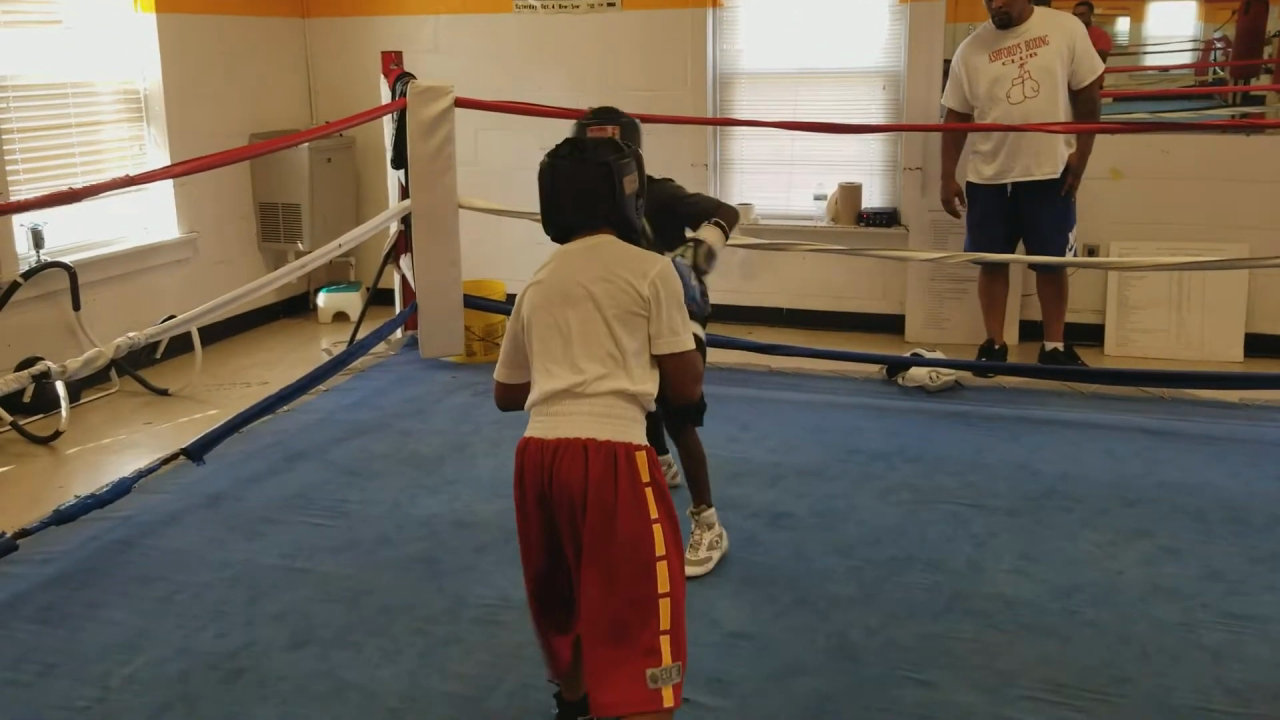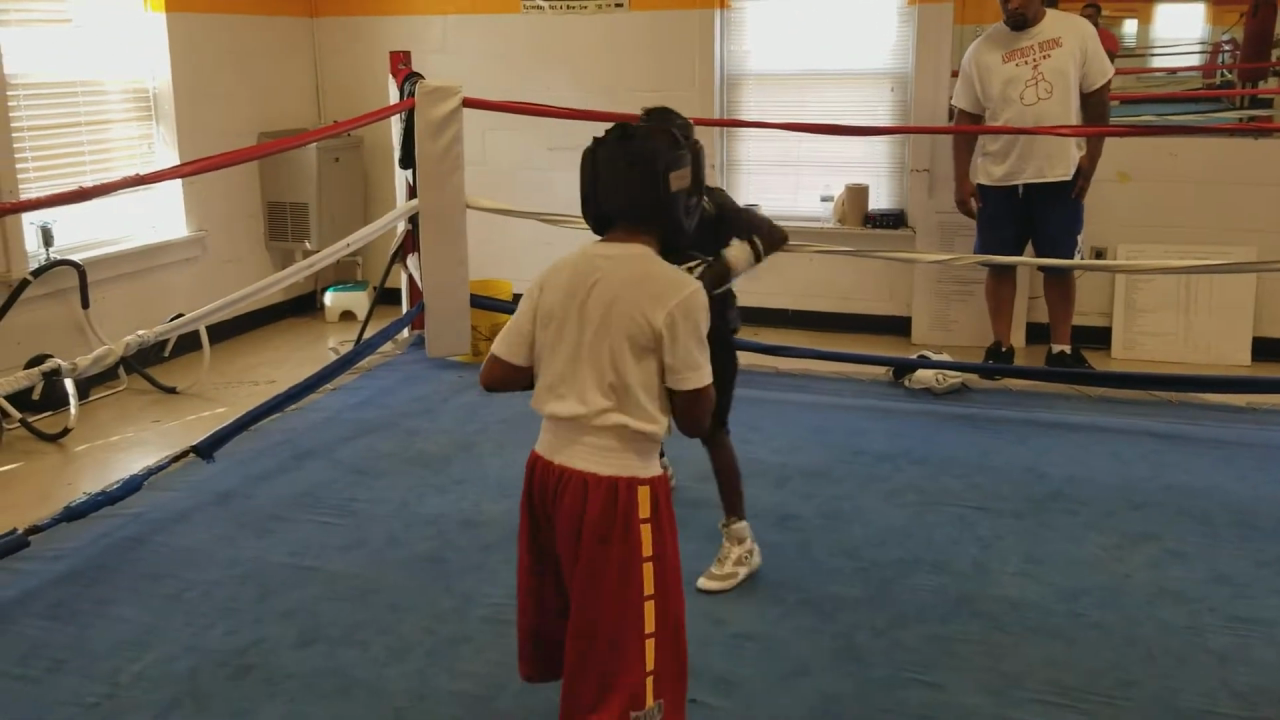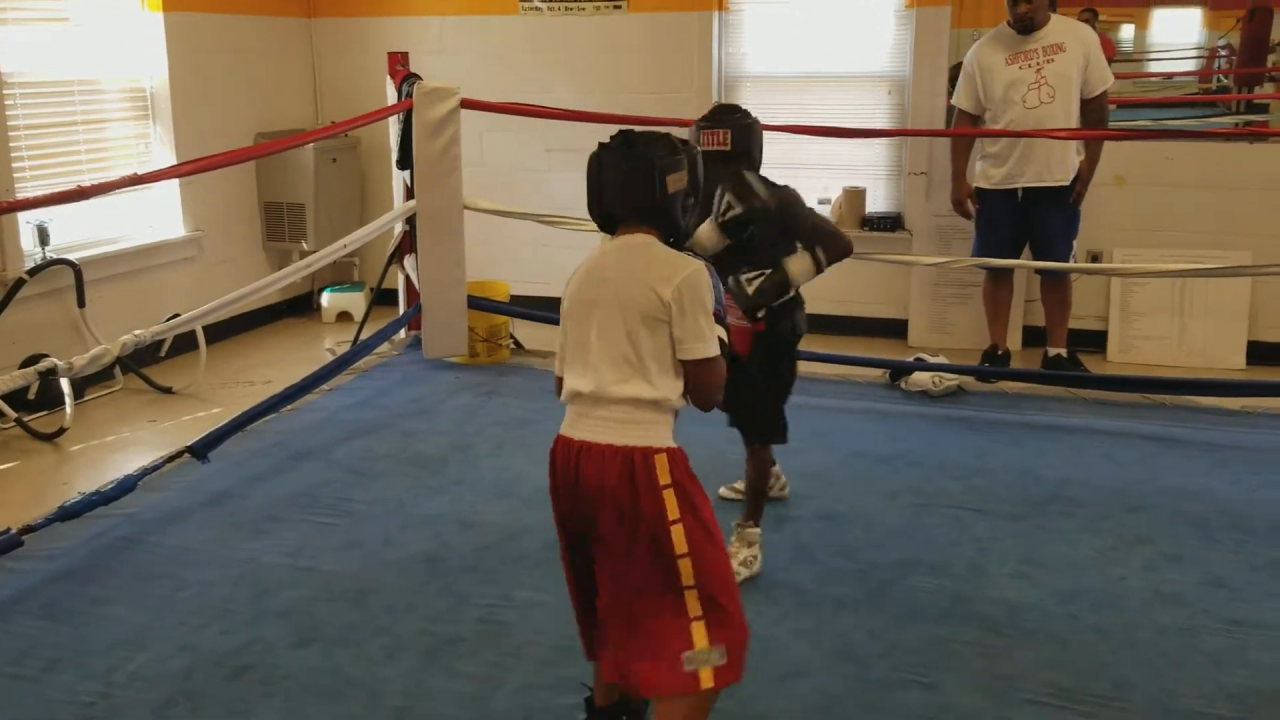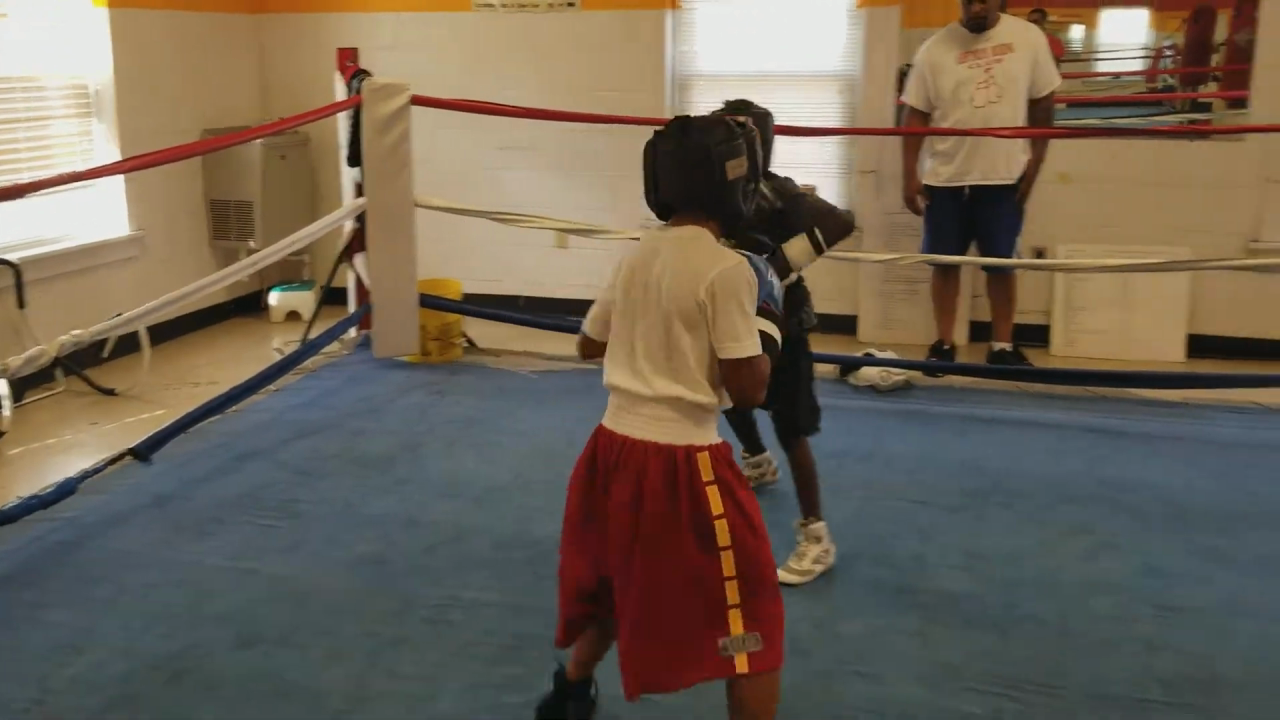
dt=0.4s
person 1, frame 1
left shoulder: (536, 284)
right shoulder: (652, 270)
left elbow: (507, 394)
right elbow: (685, 389)
right wrist: (690, 331)
left hip: (537, 455)
right hip: (612, 459)
left knee: (567, 594)
right knee: (644, 642)
person 1, frame 2
left shoulder: (556, 276)
right shoulder: (677, 293)
left elbow: (495, 375)
right elbow: (696, 419)
left hip: (549, 473)
right hip: (619, 489)
left knee: (579, 626)
person 1, frame 3
left shoulder: (581, 275)
right shoulder: (682, 274)
right elbow: (707, 393)
right wrist: (713, 333)
left hip: (572, 453)
right hip: (639, 461)
left knee: (618, 596)
right knee: (700, 637)
person 1, frame 4
left shoulder: (634, 259)
right shoulder: (728, 270)
left elbow: (590, 347)
right elbow: (748, 392)
right wrist: (767, 324)
left hip: (614, 442)
right hip: (683, 459)
left knee: (618, 579)
right knee: (747, 626)
person 2, frame 1
left shoulder: (658, 195)
left elbow: (724, 214)
left wrist: (698, 252)
left knee: (680, 421)
left ankle: (708, 525)
right ankle: (663, 465)
person 2, frame 2
left shoulder: (709, 201)
left elbow: (773, 235)
left wrist: (721, 266)
left hip: (707, 329)
left knee: (711, 428)
left ankle: (740, 539)
right ankle: (656, 468)
person 2, frame 3
left shoulder: (779, 201)
right shoulder: (708, 199)
left elbow: (839, 245)
right elbow: (686, 253)
left wrist: (782, 276)
right wrist: (721, 222)
left hip: (773, 330)
right hip: (733, 325)
left knee: (757, 427)
right knee: (741, 409)
left ankle: (748, 538)
right ankle: (768, 477)
person 2, frame 4
left shoulder: (779, 191)
left elbow: (841, 223)
left wrist: (786, 261)
right wrist: (732, 224)
left hip: (782, 325)
left knee: (790, 429)
left ankle: (815, 534)
right ankle: (758, 462)
person 3, frame 1
right shoulder: (971, 49)
left elbow: (1088, 94)
right elbow: (956, 117)
left wrist: (1081, 153)
right wrist: (948, 177)
left hip: (1051, 171)
right hip: (989, 175)
left knee: (1052, 261)
right knee: (992, 261)
left ankle: (1054, 345)
right ankle: (994, 343)
person 3, frame 2
left shoulder: (1077, 31)
right shoulder: (981, 50)
left elbow: (1097, 97)
right elbow: (966, 117)
left wrist: (1091, 156)
right wrist: (962, 179)
left hip: (1060, 173)
right hip: (998, 177)
left knee: (1060, 263)
right knee: (1000, 262)
left ankle: (1061, 348)
right ankle: (1001, 346)
person 3, frame 3
left shoulder: (1080, 37)
right shoulder: (984, 51)
left elbow: (1096, 105)
right elbow: (966, 118)
left wrist: (1089, 163)
right wrist: (958, 180)
left hip: (1059, 177)
right hip: (997, 180)
left knee: (1056, 267)
right knee: (997, 266)
left ankle: (1057, 352)
right ankle: (997, 349)
person 3, frame 4
left shoulder: (1028, 38)
right shoulder: (936, 48)
left elbow: (1042, 105)
right elbow: (916, 115)
left wrist: (1035, 161)
right wrist: (910, 175)
left hip: (1005, 175)
right hip: (945, 176)
left knee: (1002, 262)
right knee: (945, 261)
left ankle: (1002, 346)
right ankle: (944, 344)
